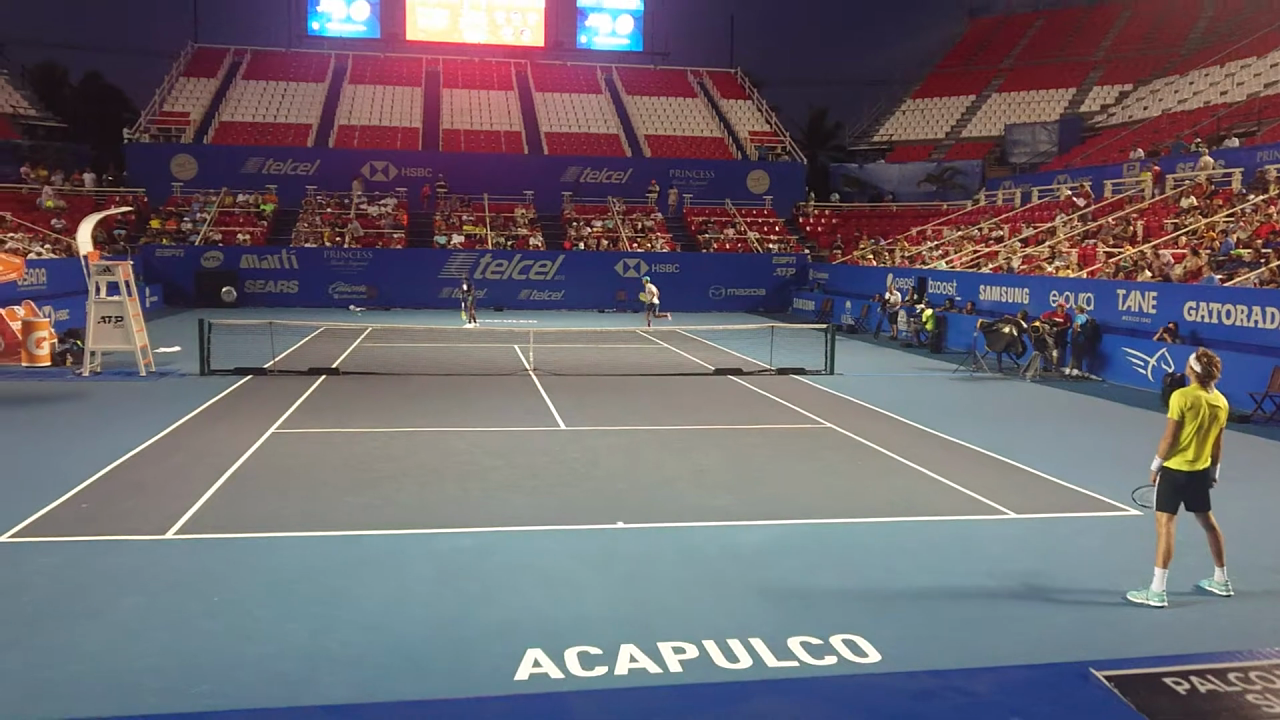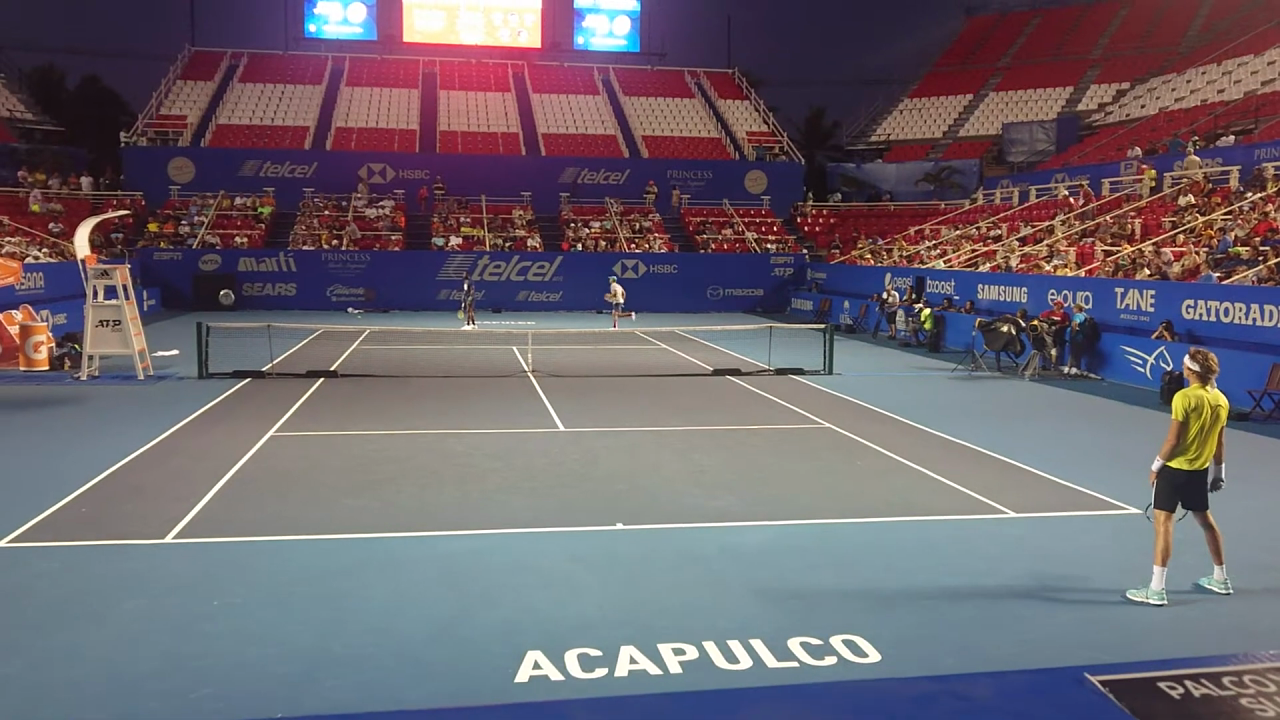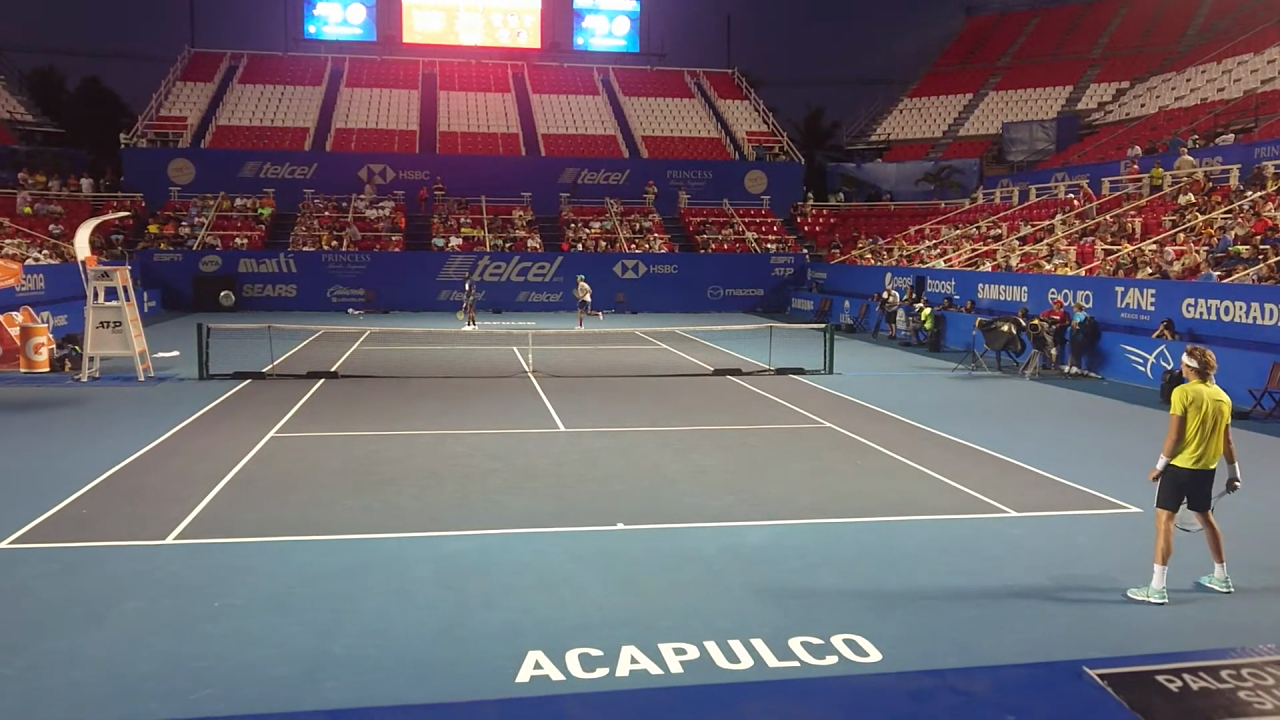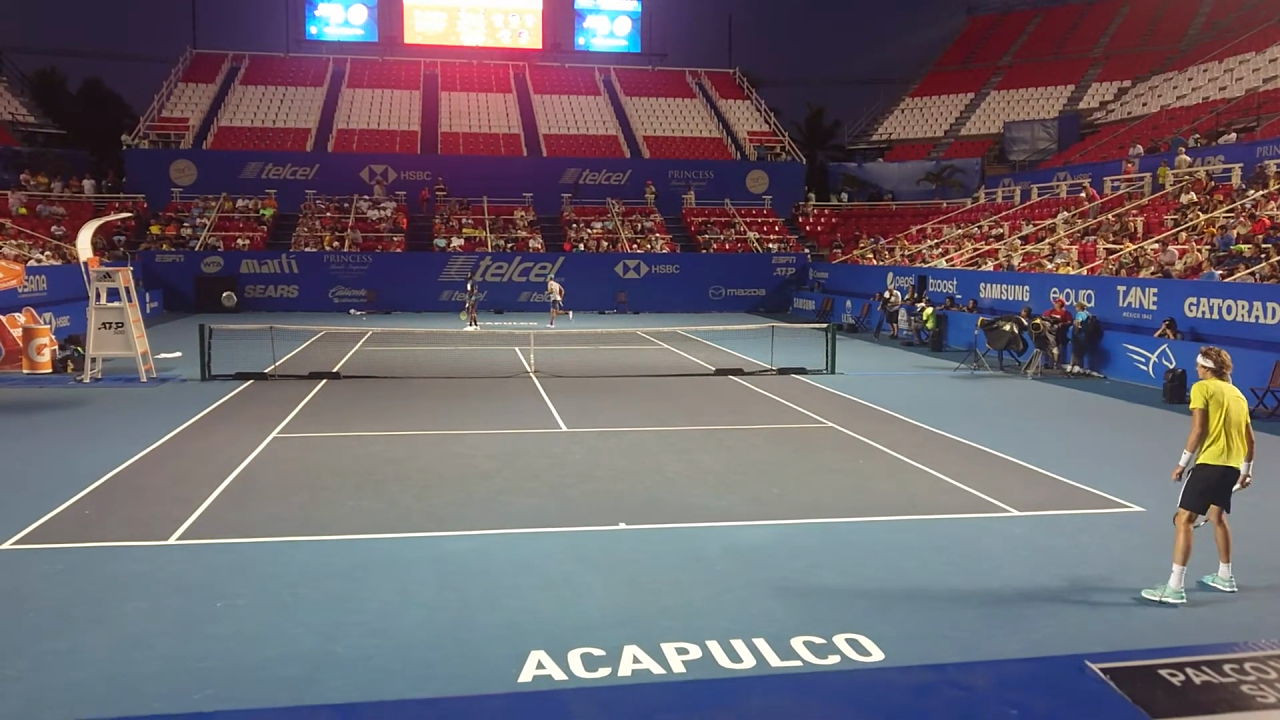
dt=0.4s
person 1, frame 1
left shoulder: (1182, 396)
right shoulder: (1221, 402)
left elbow: (1169, 438)
right elbow: (1216, 443)
left wrist: (1155, 466)
right wrist: (1213, 473)
left hip: (1175, 470)
right hip: (1201, 471)
left knee: (1165, 525)
right knee: (1208, 522)
left ankle: (1158, 591)
right ankle: (1221, 580)
person 1, frame 2
left shoulder: (1184, 397)
right shoulder: (1221, 400)
left elbow: (1173, 440)
right elbow: (1219, 442)
left wrist: (1156, 466)
right wrist: (1218, 474)
left hip: (1174, 468)
right hip: (1200, 470)
left knee: (1163, 522)
right knee: (1205, 520)
left ankle: (1157, 589)
right ankle: (1220, 579)
person 1, frame 3
left shoulder: (1183, 392)
right shoulder: (1223, 397)
left elbow: (1174, 436)
right elbow: (1227, 441)
left wrist: (1160, 465)
right wrist: (1234, 473)
left hip: (1180, 467)
right hip: (1206, 469)
left knee: (1164, 521)
right knee: (1206, 519)
left ankle: (1157, 588)
right ankle: (1221, 577)
person 1, frame 4
left shoulder: (1202, 388)
right shoulder: (1237, 394)
left elbow: (1198, 430)
right elbow: (1250, 438)
left wrist: (1183, 462)
right wrist: (1247, 470)
left hip: (1210, 464)
right hip: (1233, 466)
left knee: (1184, 520)
right knee: (1217, 517)
left ankle: (1174, 587)
right ankle: (1225, 576)
